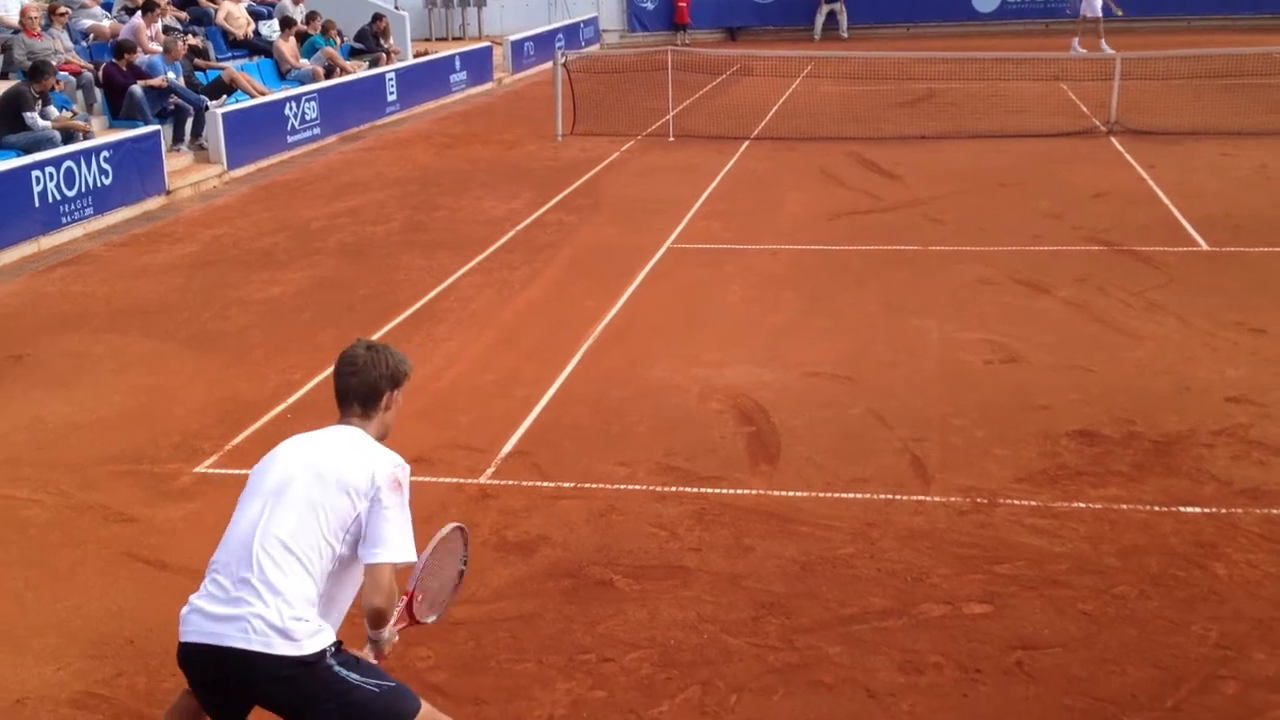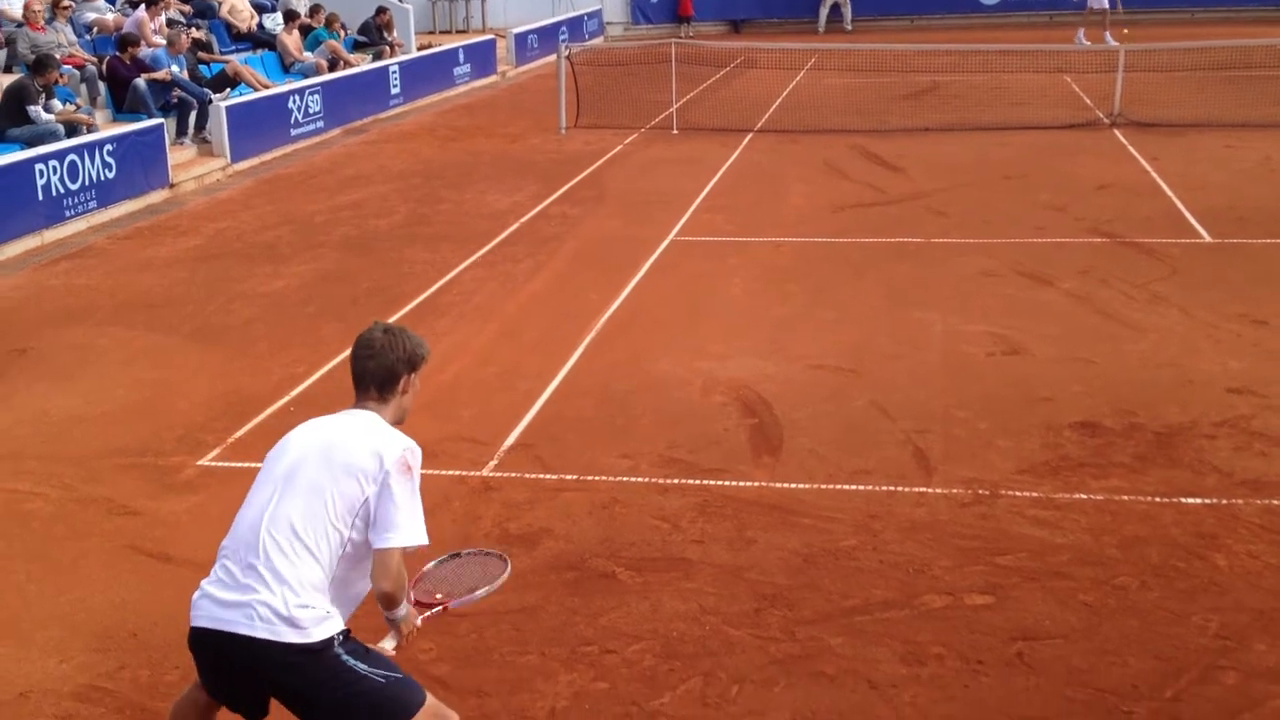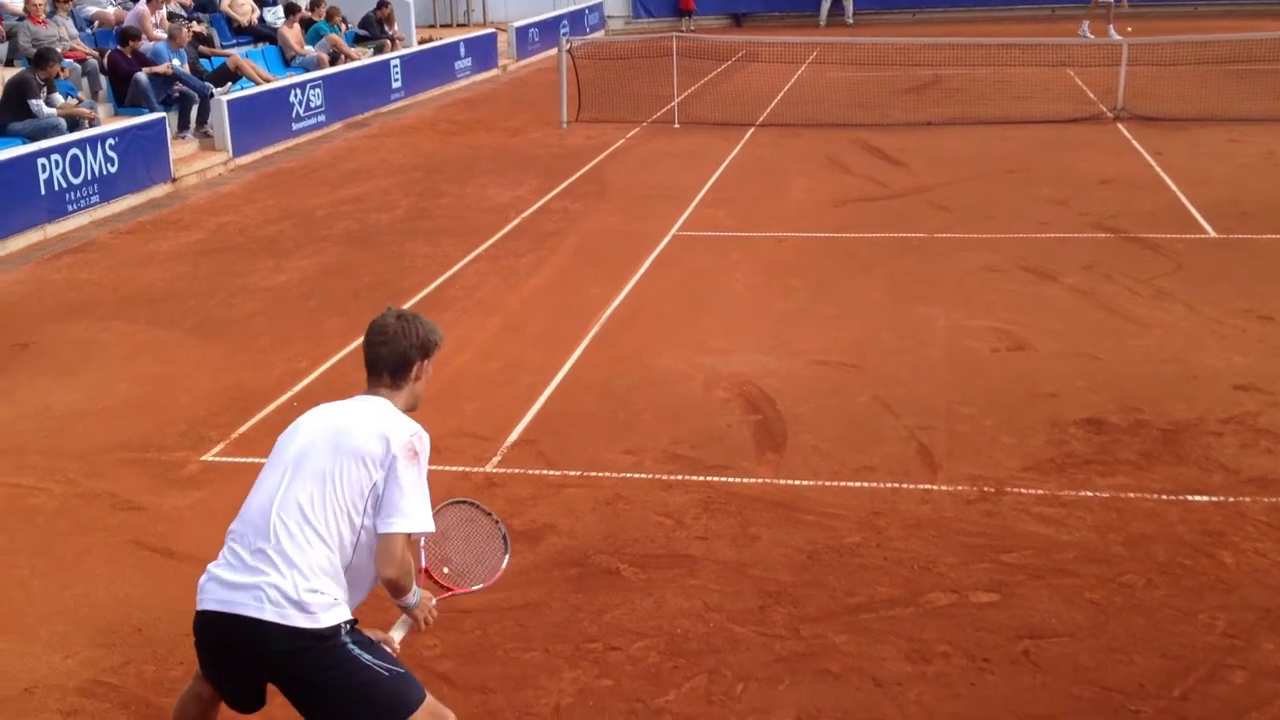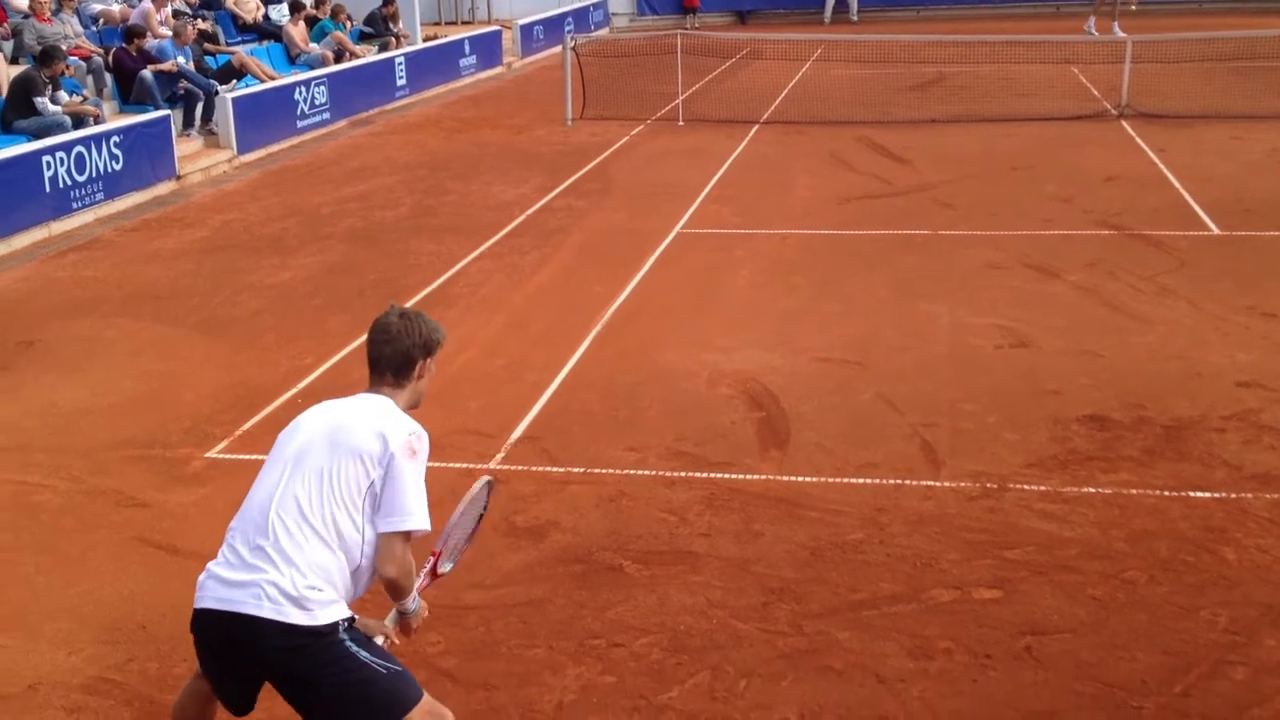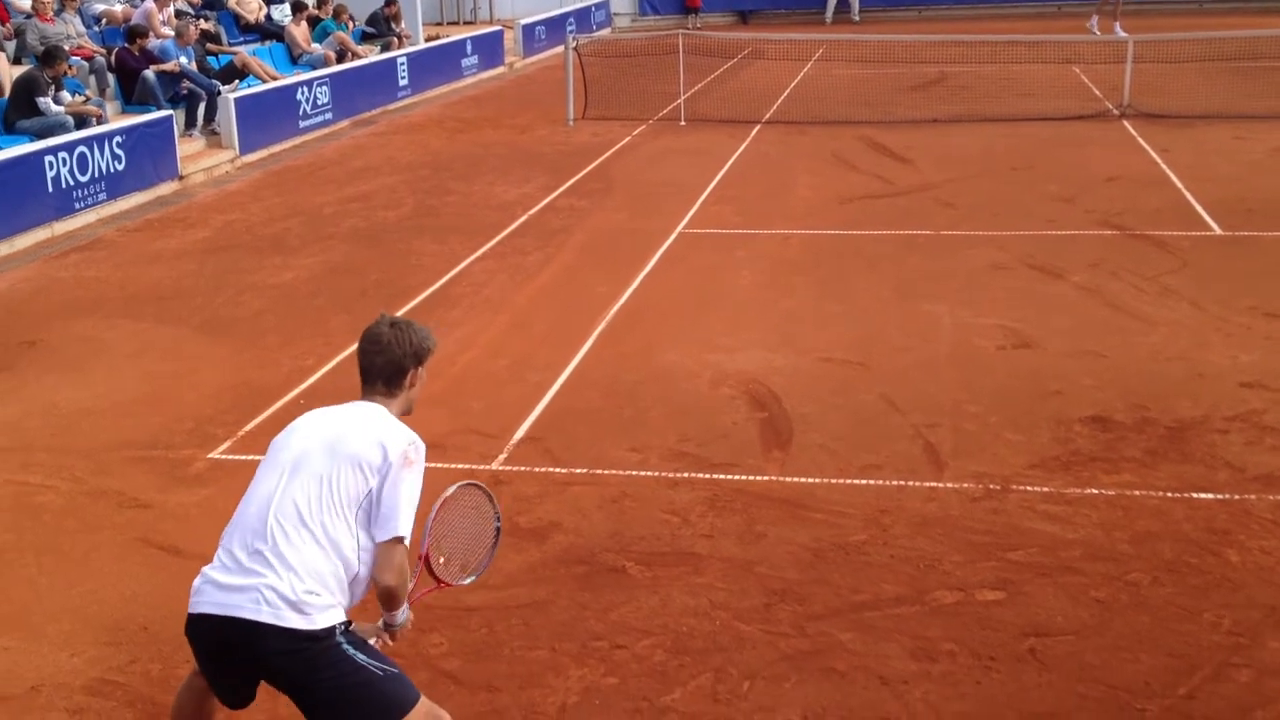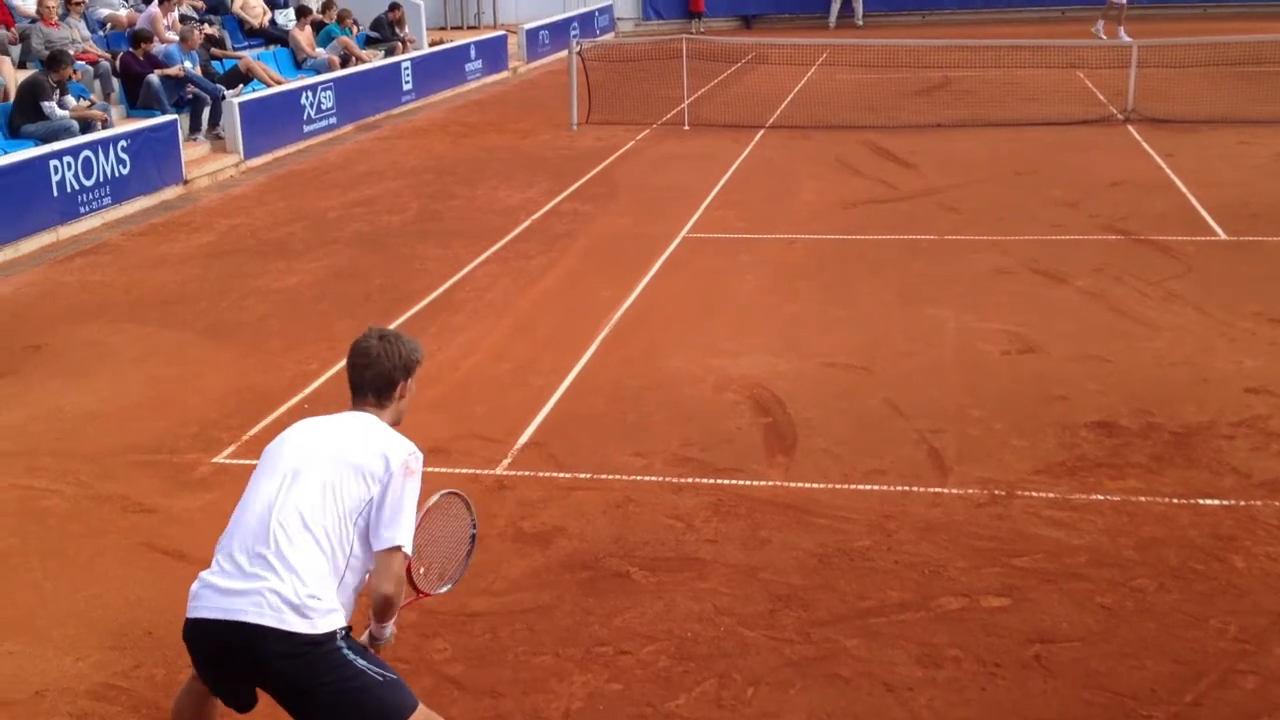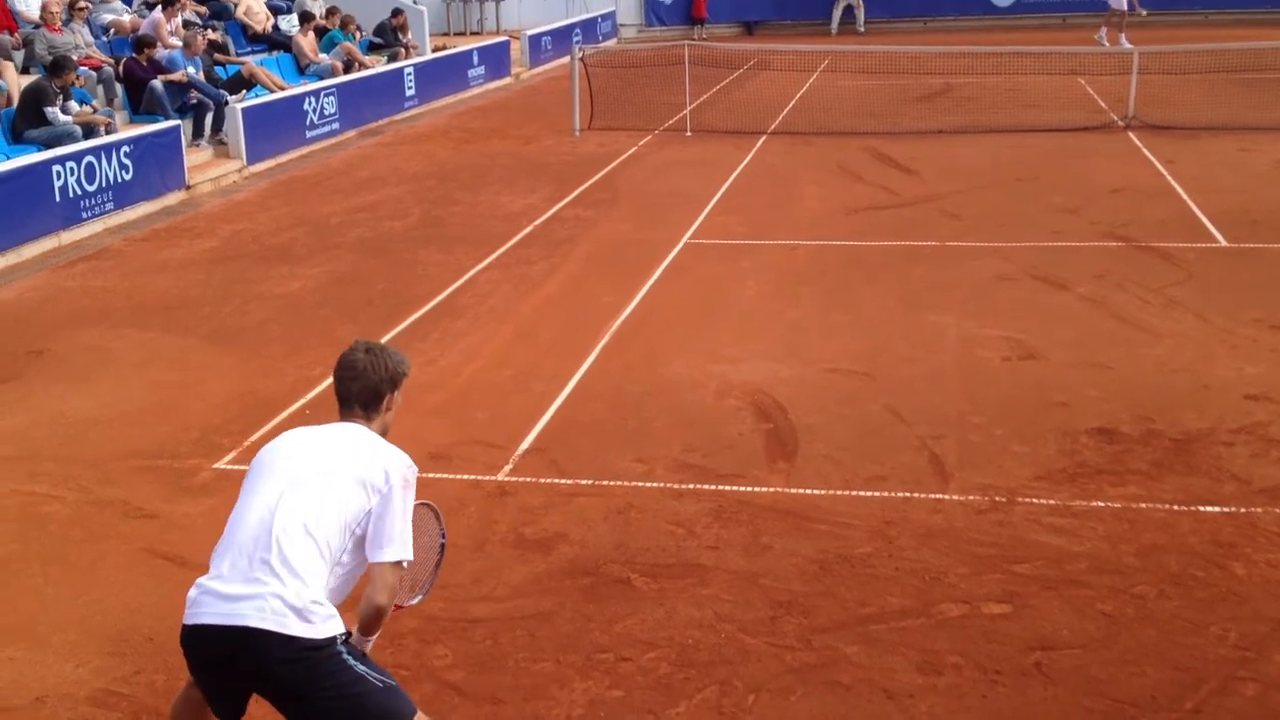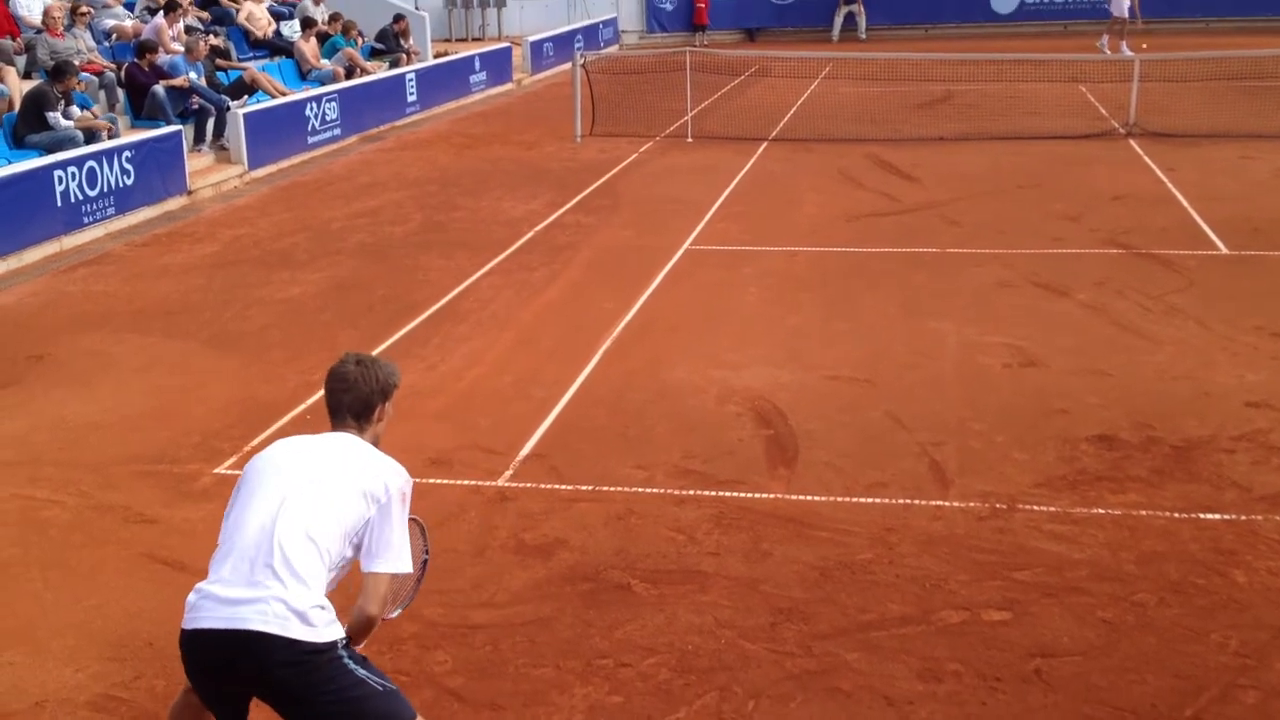
dt=0.1s
person 1, frame 1
left shoulder: (282, 452)
right shoulder: (383, 466)
right elbow: (378, 599)
right wrist: (380, 636)
left hip: (200, 635)
right hip: (276, 646)
person 1, frame 2
left shoulder: (302, 434)
right shoulder: (393, 449)
right elbow: (386, 581)
left wrist: (344, 640)
right wrist: (400, 616)
left hip: (211, 620)
right hip: (287, 635)
person 1, frame 3
left shoulder: (314, 419)
right shoulder: (402, 434)
right elbow: (391, 567)
left wrist: (359, 633)
right wrist: (413, 600)
left hip: (219, 603)
right hip: (293, 619)
left knee: (209, 684)
person 1, frame 4
left shoulder: (314, 416)
right shoulder: (401, 432)
right elbow: (391, 566)
left wrist: (354, 624)
right wrist: (410, 606)
left hip: (215, 603)
right hip: (291, 618)
left knee: (209, 680)
person 1, frame 5
left shoulder: (306, 422)
right shoulder: (397, 442)
right elbow: (388, 574)
left wrist: (346, 626)
right wrist: (396, 617)
left hip: (211, 606)
right hip: (288, 621)
left knee: (206, 676)
person 1, frame 6
left shoulder: (295, 432)
right shoulder: (396, 451)
right elbow: (387, 585)
right wrist: (381, 630)
left hip: (208, 613)
right hip: (287, 627)
left knee: (207, 679)
person 1, frame 7
left shoulder: (281, 442)
right shoulder: (391, 464)
right elbow: (379, 597)
right wrist: (362, 642)
left hip: (207, 620)
right hip: (288, 631)
left knee: (202, 687)
person 1, frame 8
left shoulder: (269, 454)
right shoulder: (387, 474)
right elbow: (371, 607)
right wrist: (343, 647)
left hip: (206, 624)
right hip: (289, 636)
